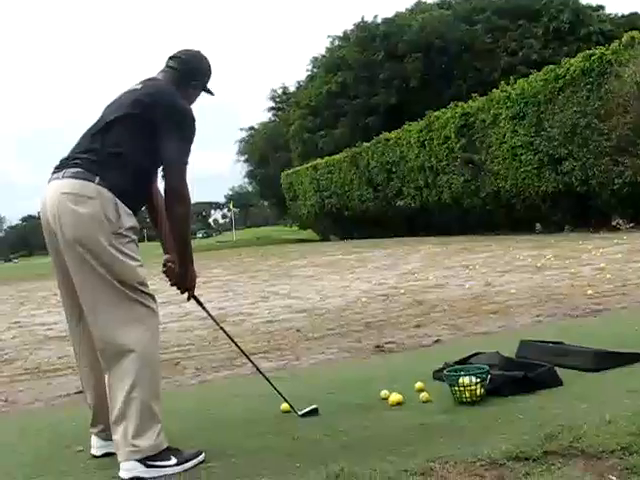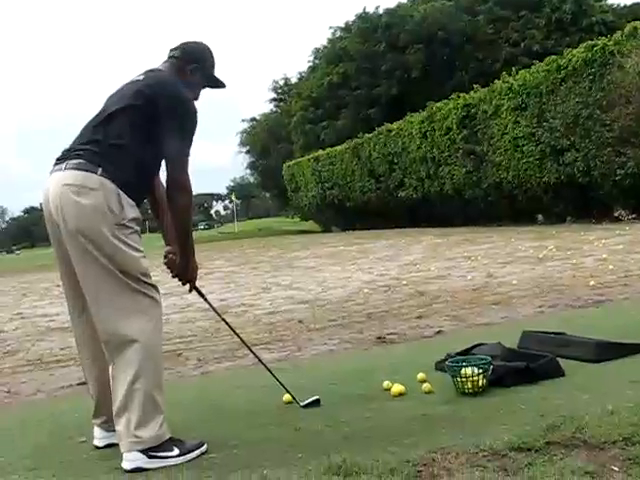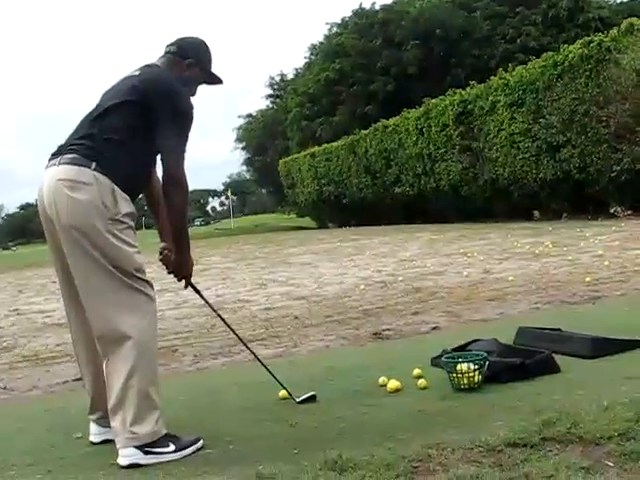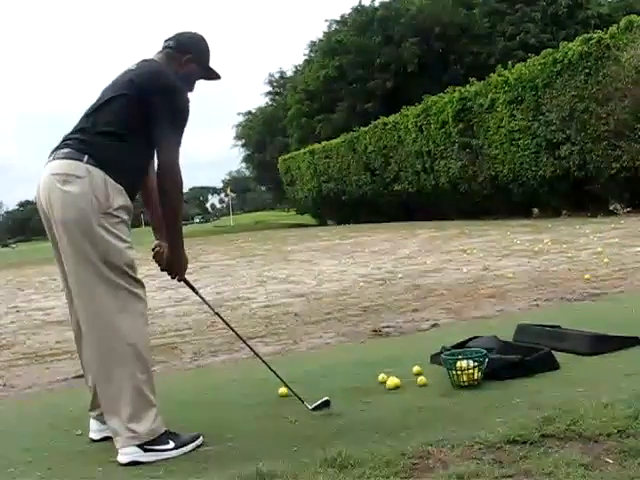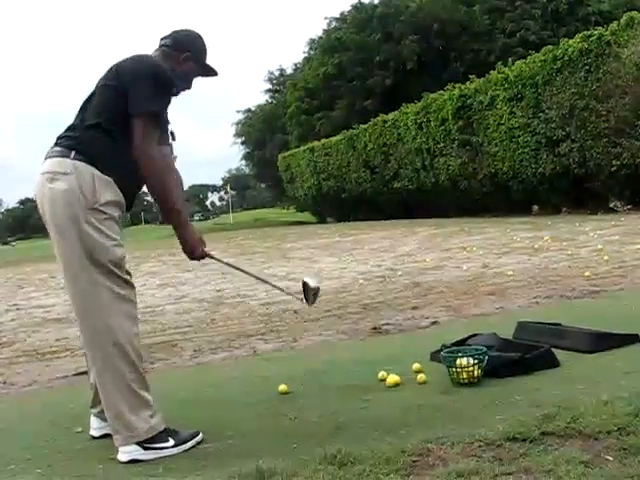
dt=0.3s
person 1, frame 1
left shoulder: (137, 98)
right shoulder: (174, 108)
left elbow: (148, 185)
right elbow: (175, 193)
left wrist: (168, 252)
right wrist: (185, 262)
left hip: (59, 198)
right hip: (90, 203)
left knee: (93, 325)
right knee: (133, 322)
left ankle: (108, 430)
person 1, frame 2
left shoulder: (140, 89)
right shoulder: (175, 99)
left elbow: (151, 178)
right elbow: (177, 185)
left wrist: (170, 244)
right wrist: (186, 254)
left hip: (60, 188)
right hip: (93, 194)
left knee: (95, 316)
right knee: (136, 312)
left ankle: (111, 421)
right ankle: (143, 442)
person 1, frame 3
left shoulder: (137, 84)
right shoulder: (171, 93)
left elbow: (148, 172)
right elbow: (174, 180)
left wrist: (166, 240)
right wrist: (182, 249)
left hip: (57, 184)
right hip: (87, 189)
left knee: (91, 312)
right knee: (130, 309)
left ankle: (107, 417)
right ankle: (139, 436)
person 1, frame 4
left shoulder: (138, 80)
right shoulder: (167, 87)
left elbow: (145, 171)
right elbow: (168, 172)
left wrist: (160, 237)
right wrist: (176, 245)
left hip: (59, 182)
right hip: (84, 185)
left knee: (93, 308)
right knee: (119, 306)
left ankle: (107, 413)
right ankle: (138, 435)
person 1, frame 5
left shoulder: (152, 97)
right shoulder: (147, 72)
left elbow: (164, 165)
right elbow: (144, 156)
left wrist: (184, 224)
right wrist: (183, 227)
left hip: (78, 187)
right hip: (78, 183)
left knee: (105, 303)
right knee: (109, 305)
left ankle: (108, 410)
right ankle: (139, 433)
